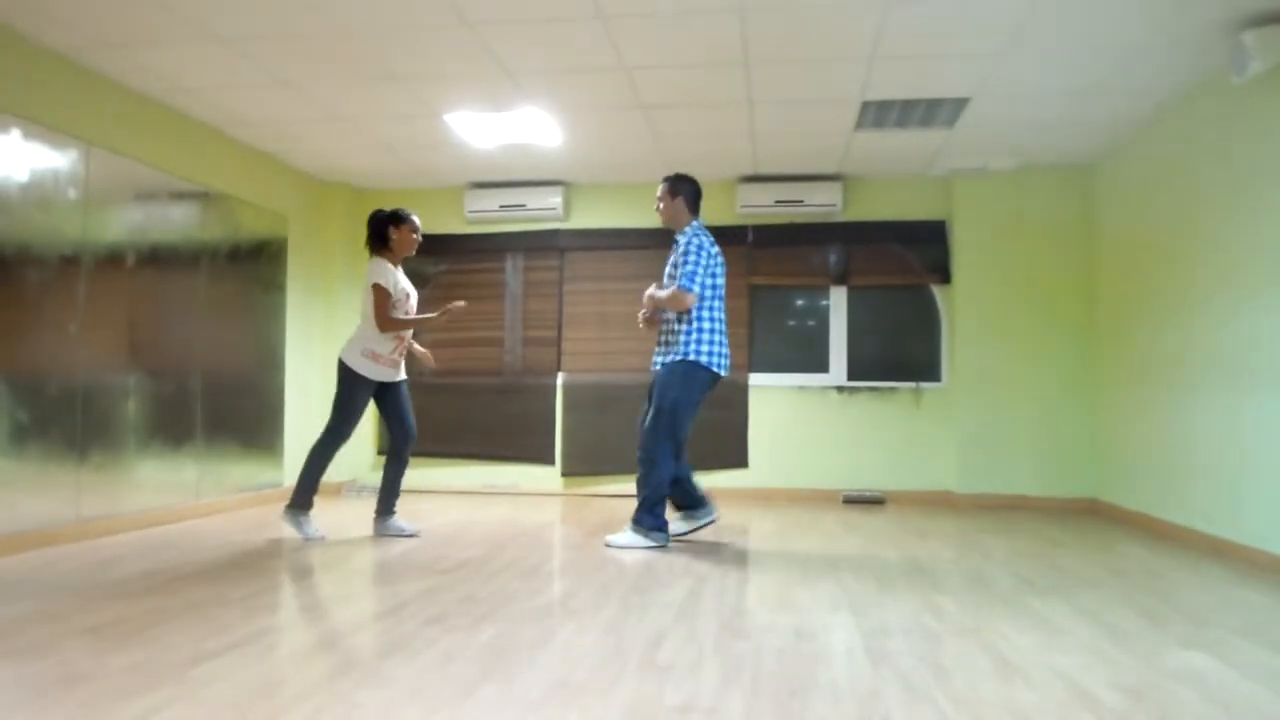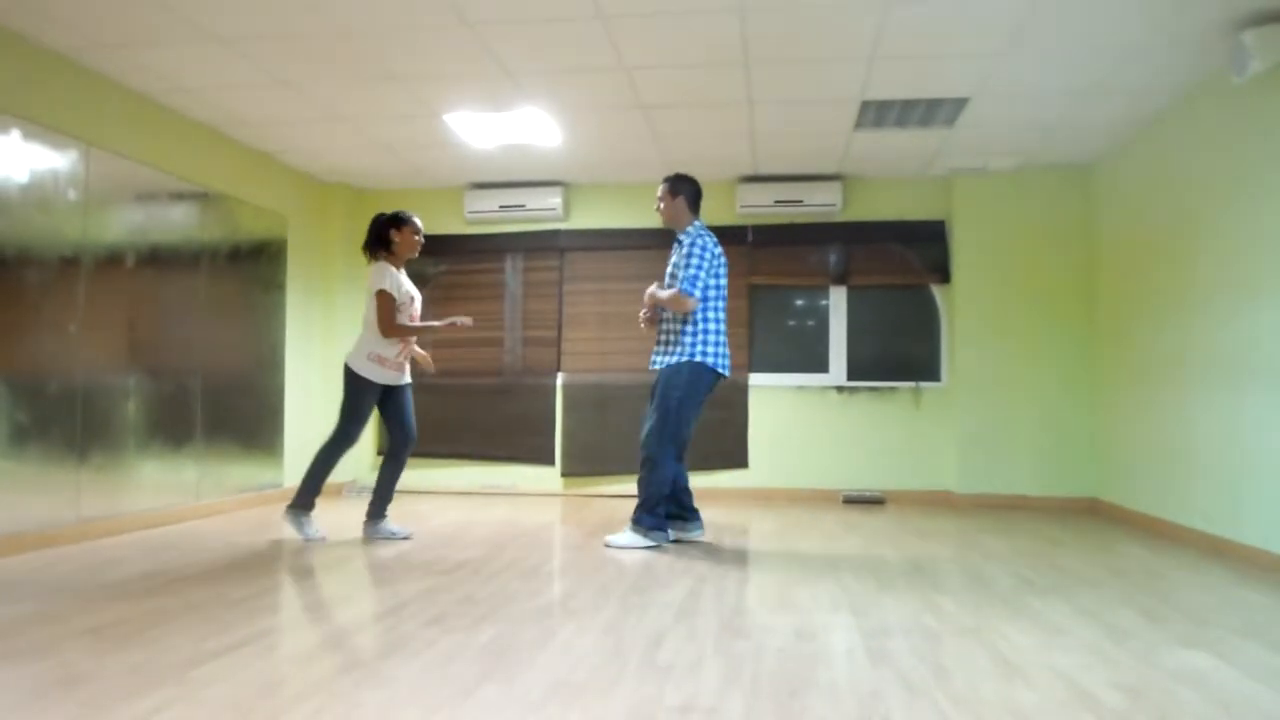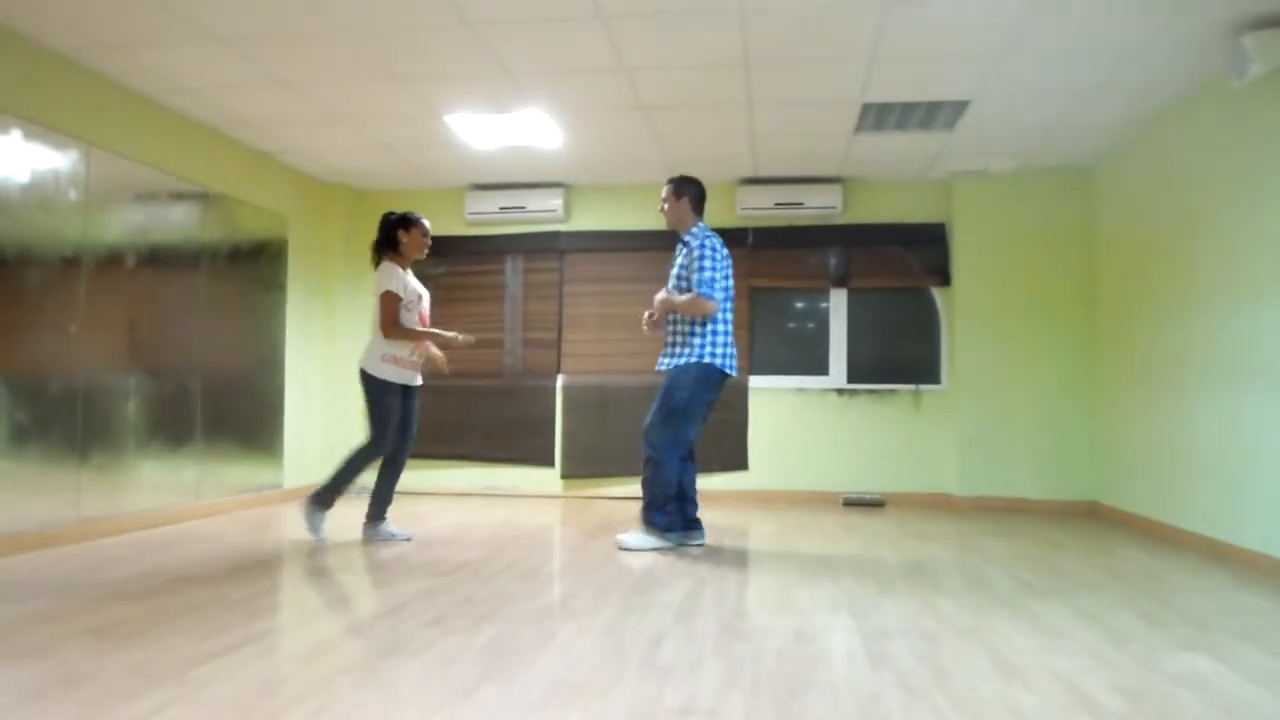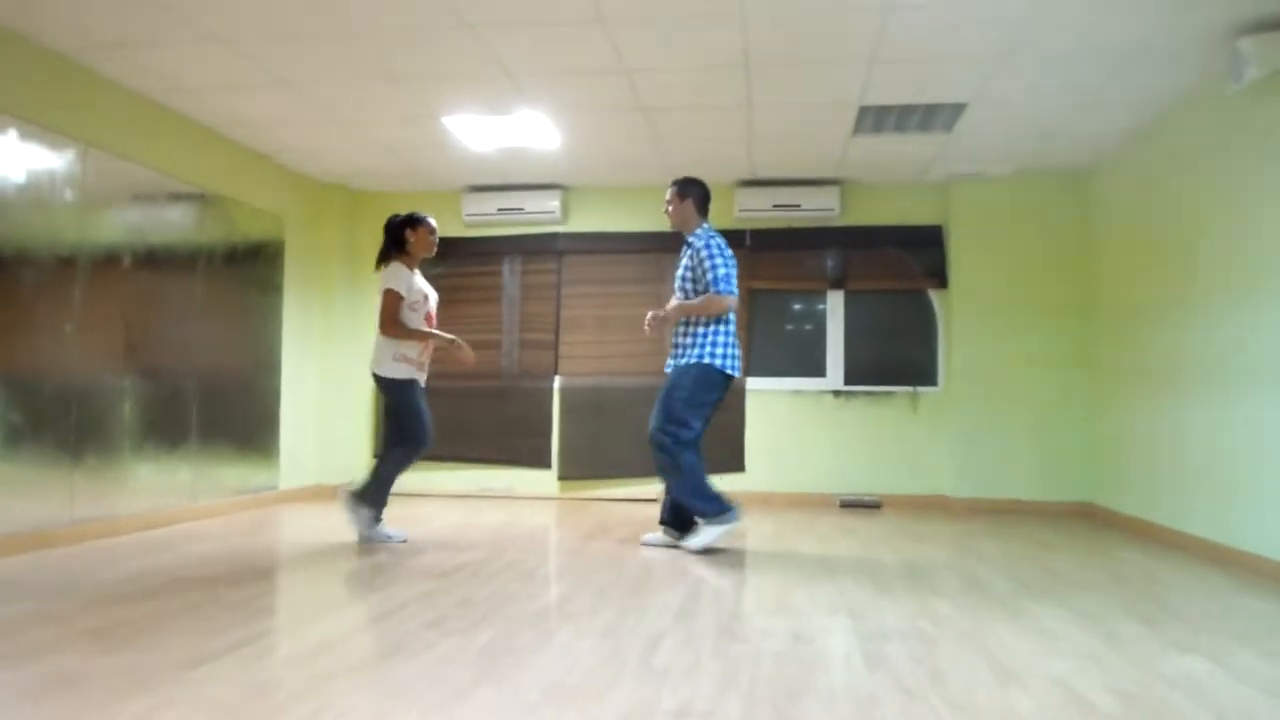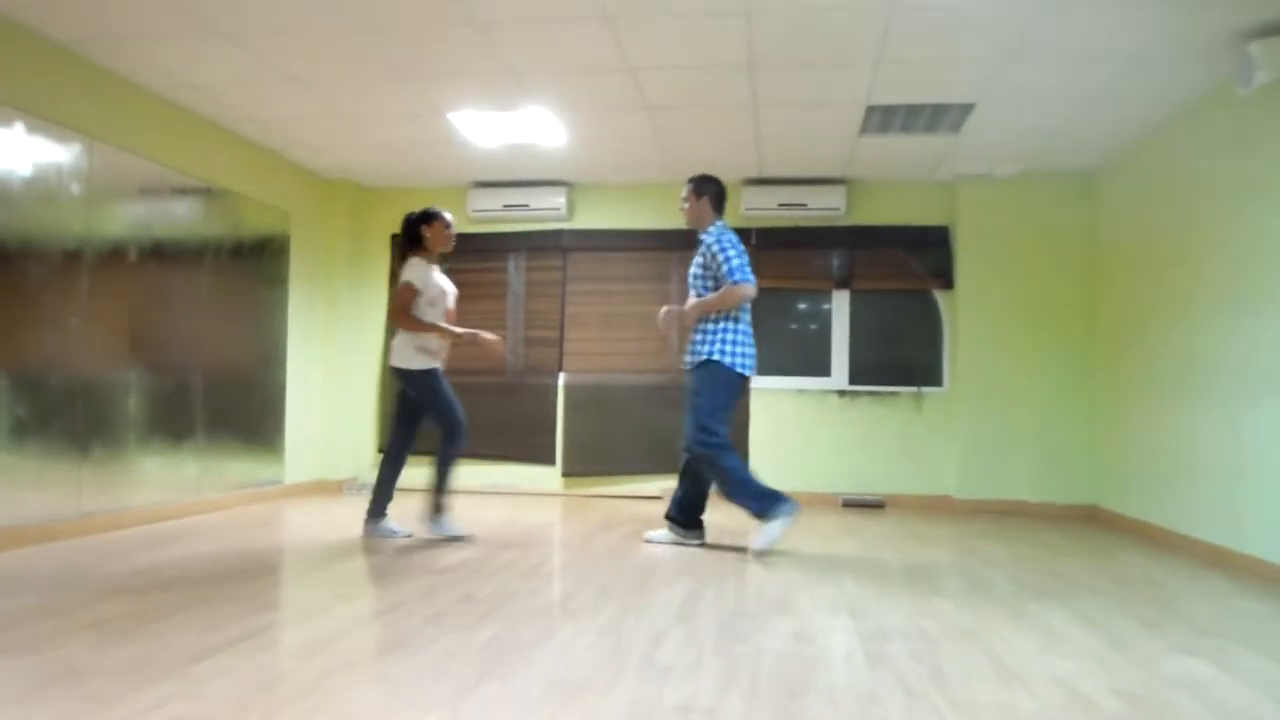
dt=0.1s
person 1, frame 1
left shoulder: (695, 242)
right shoulder: (688, 243)
left elbow: (684, 298)
left wrist: (653, 296)
right wrist: (657, 316)
left hip: (691, 358)
right hip: (680, 358)
left knee: (657, 440)
right knee: (663, 438)
left ankle: (649, 526)
right ankle: (694, 506)
person 1, frame 2
left shoulder: (698, 243)
right shoulder: (688, 244)
left elbow: (685, 301)
left wrist: (654, 295)
right wrist: (657, 315)
left hip: (694, 358)
right hip: (680, 358)
left knee: (660, 440)
right knee: (663, 439)
left ankle: (649, 526)
right ankle: (682, 518)
person 1, frame 3
left shoulder: (703, 244)
right shoulder: (690, 246)
left elbow: (705, 304)
left wrist: (664, 301)
right wrist: (661, 314)
left hip: (701, 359)
right hip: (688, 359)
left knee: (661, 437)
right knee: (674, 442)
left ankle: (666, 524)
right ankle: (684, 526)
person 1, frame 4
left shoulder: (708, 245)
right shoulder: (695, 248)
left elbow: (725, 301)
left wrist: (679, 308)
right wrist: (667, 318)
left hip: (706, 360)
right hip: (694, 360)
left knee: (666, 434)
right knee: (680, 440)
left ankle: (715, 511)
right ankle: (679, 524)
person 1, frame 5
left shoulder: (718, 241)
right shoulder: (713, 243)
left elbow: (744, 288)
left wrist: (696, 306)
right wrist: (679, 314)
left hip: (718, 357)
right hip: (713, 358)
left knee: (705, 441)
right knee: (699, 443)
left ankle: (772, 505)
right ankle: (683, 523)
person 2, frame 1
left shoulder: (398, 271)
right shoulder: (381, 268)
right elbow: (384, 322)
left wrist: (412, 344)
right wrist: (436, 314)
left hip: (392, 371)
right hip: (363, 366)
left knee: (405, 436)
right knee: (337, 434)
left ankle: (385, 515)
right ankle: (298, 508)
person 2, frame 2
left shoulder: (401, 275)
right shoulder: (384, 273)
right elbow: (387, 329)
left wrist: (414, 349)
right wrist: (441, 325)
left hip: (396, 375)
right hip: (369, 370)
left knee: (404, 440)
right knee: (344, 438)
left ankle: (376, 518)
right ankle: (300, 507)
person 2, frame 3
left shoulder: (409, 277)
right shoulder: (390, 274)
right elbow: (388, 329)
left wrist: (428, 347)
right wrist: (439, 337)
left hip: (407, 373)
right hip: (384, 371)
left knee: (401, 446)
right knee: (380, 442)
left ankle: (376, 519)
right ankle: (319, 503)
person 2, frame 4
left shoulder: (417, 276)
right shoulder: (397, 272)
right elbow: (388, 326)
left wrist: (448, 342)
right wrist: (440, 338)
left hip: (412, 372)
right hip: (394, 370)
left knee: (401, 442)
right knee: (418, 439)
left ankle: (370, 521)
right ankle: (363, 500)
person 2, frame 5
left shoulder: (435, 272)
right shoulder: (416, 267)
right elbow: (398, 316)
left wrist: (475, 335)
right wrist: (443, 330)
left hip: (425, 365)
right hip: (414, 363)
left knee: (403, 439)
right knee: (455, 428)
left ankle: (375, 517)
right ankle: (436, 510)
